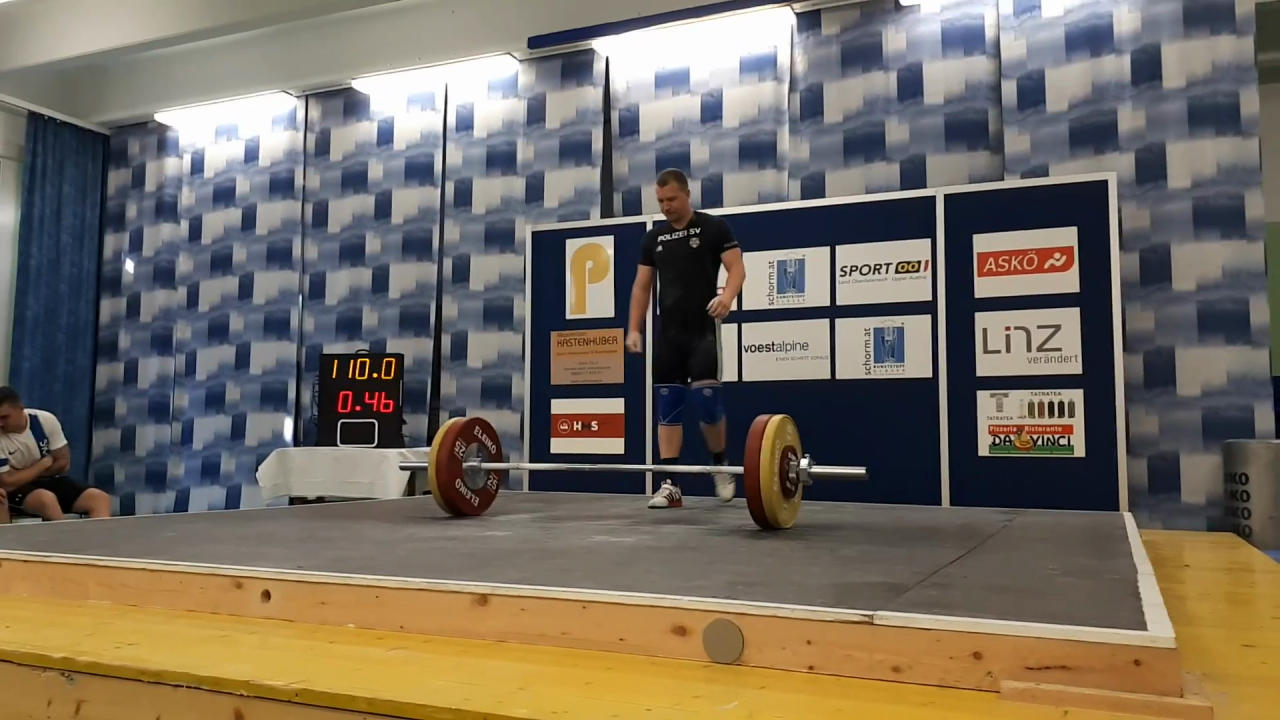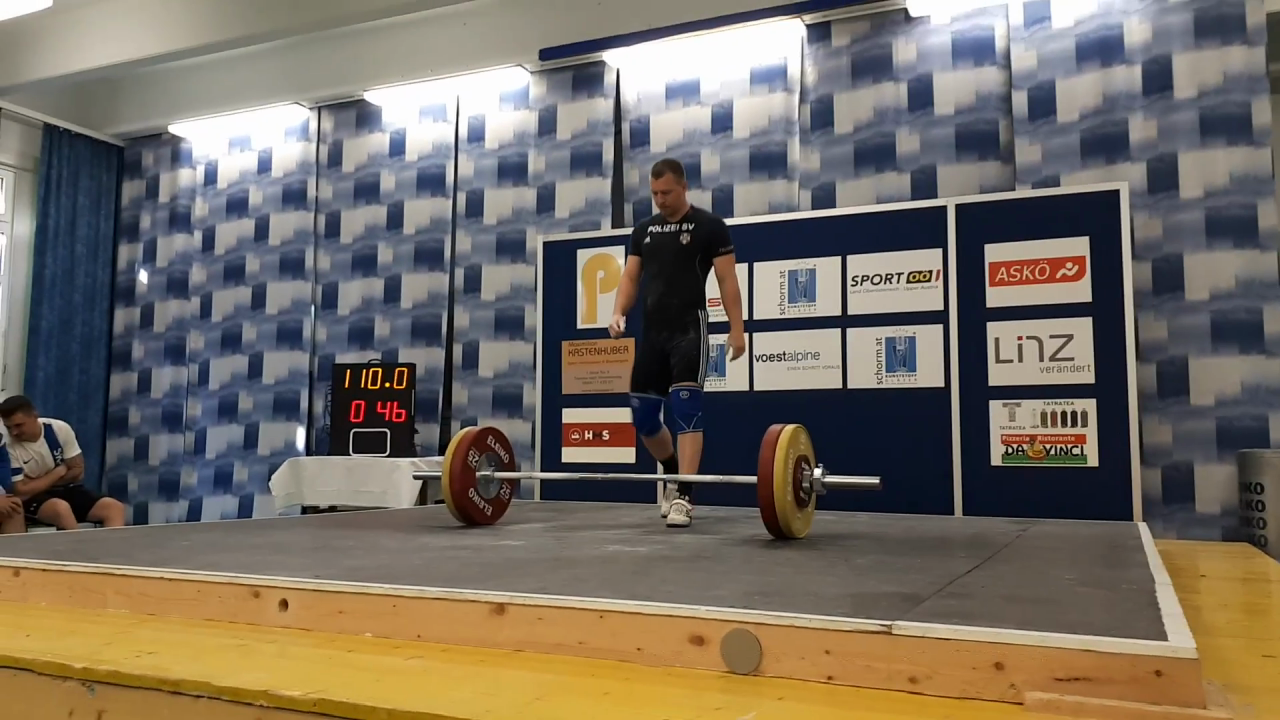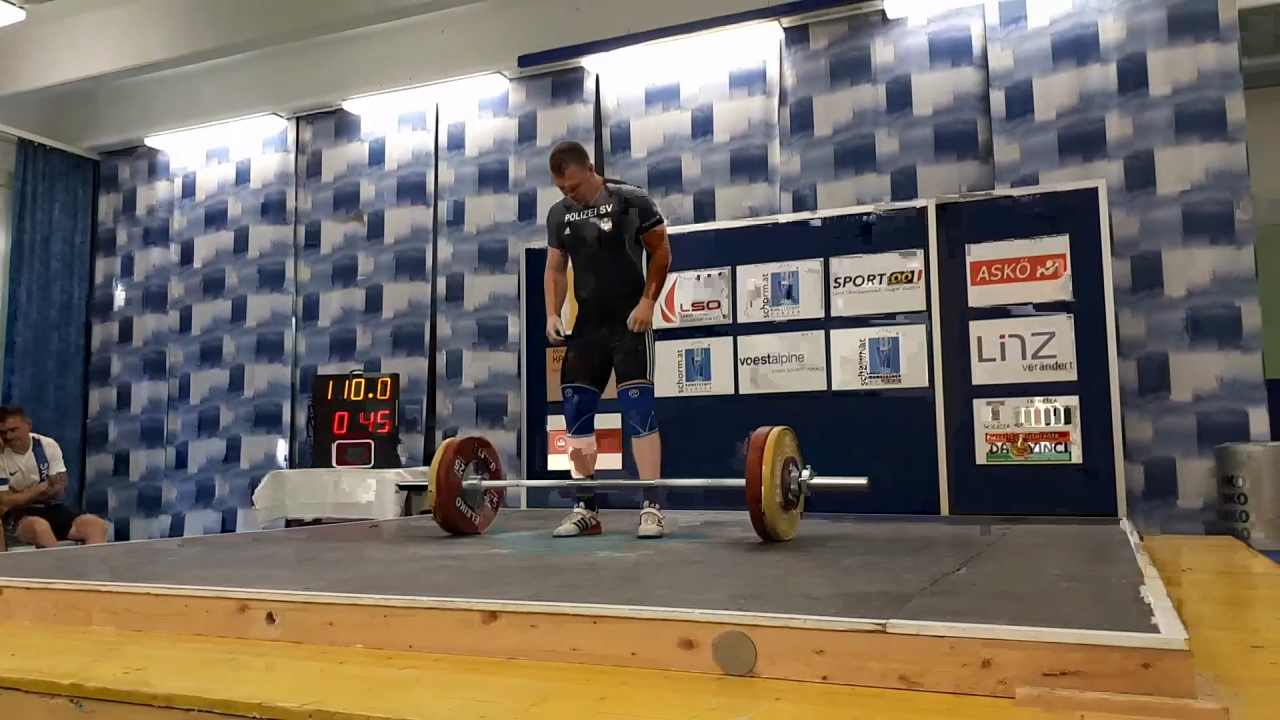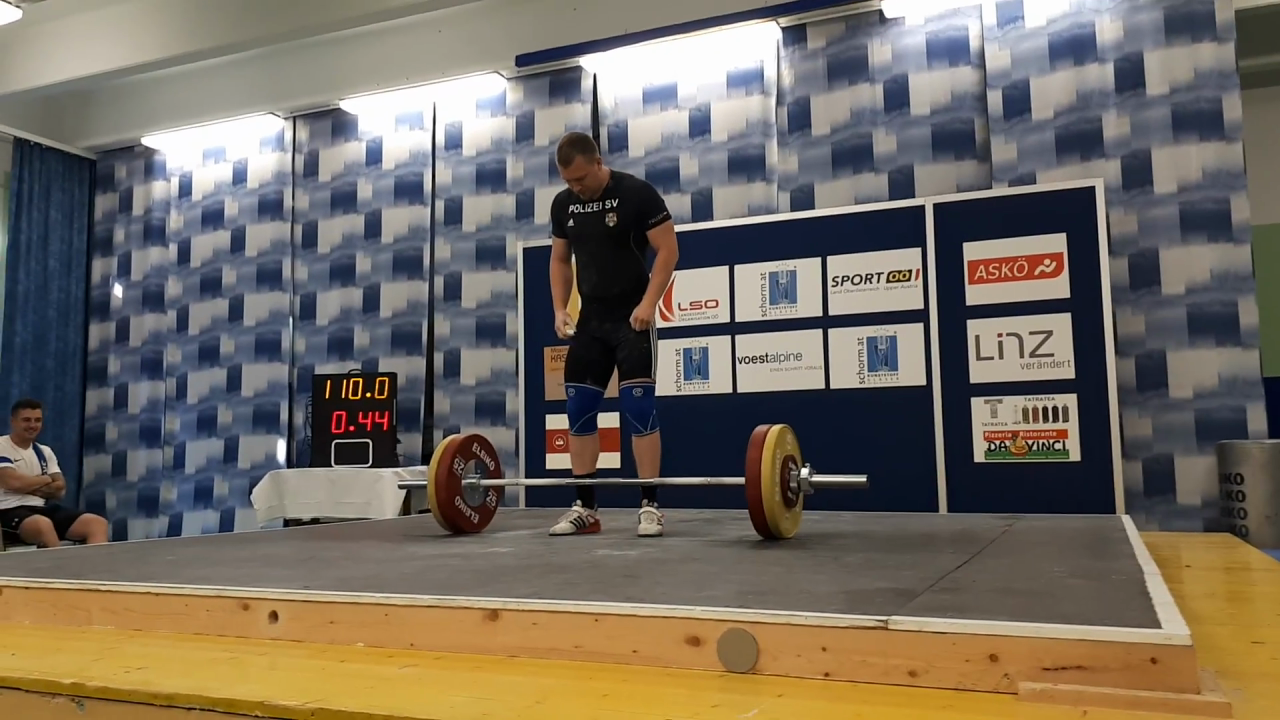
dt=0.7s
person 1, frame 1
left shoulder: (714, 227)
right shoulder: (653, 238)
left elbow: (736, 268)
right elbow: (642, 286)
left wrist: (727, 296)
right wrist: (634, 328)
left hip: (702, 328)
right hip: (667, 330)
left knee: (706, 400)
right knee: (668, 405)
left ankle: (721, 465)
right ankle: (669, 484)
person 1, frame 2
left shoulder: (709, 226)
right shoulder: (643, 230)
left elbow: (727, 279)
right elbow: (630, 277)
left wrist: (736, 328)
right wrist: (618, 313)
left hip: (688, 328)
right hip: (651, 331)
left knee: (685, 407)
right knee: (642, 415)
left ankle: (683, 497)
right ankle: (674, 475)
person 1, frame 3
left shoulder: (631, 200)
right shoulder: (558, 215)
left elbow: (661, 252)
right elbow: (555, 268)
left wrist: (647, 301)
right wrist: (552, 314)
left hip: (629, 322)
right hip: (587, 325)
left knee: (638, 408)
right knee: (576, 411)
left ankle: (652, 507)
right ankle: (586, 508)
person 1, frame 4
left shoulder: (637, 193)
right shoulder: (563, 204)
left elbow: (668, 250)
right elbow: (560, 259)
left wrist: (648, 303)
right wrist: (560, 309)
left hip: (631, 317)
right hip: (590, 320)
left knee: (638, 406)
right knee: (579, 409)
left ankle: (650, 506)
right ankle: (585, 507)
